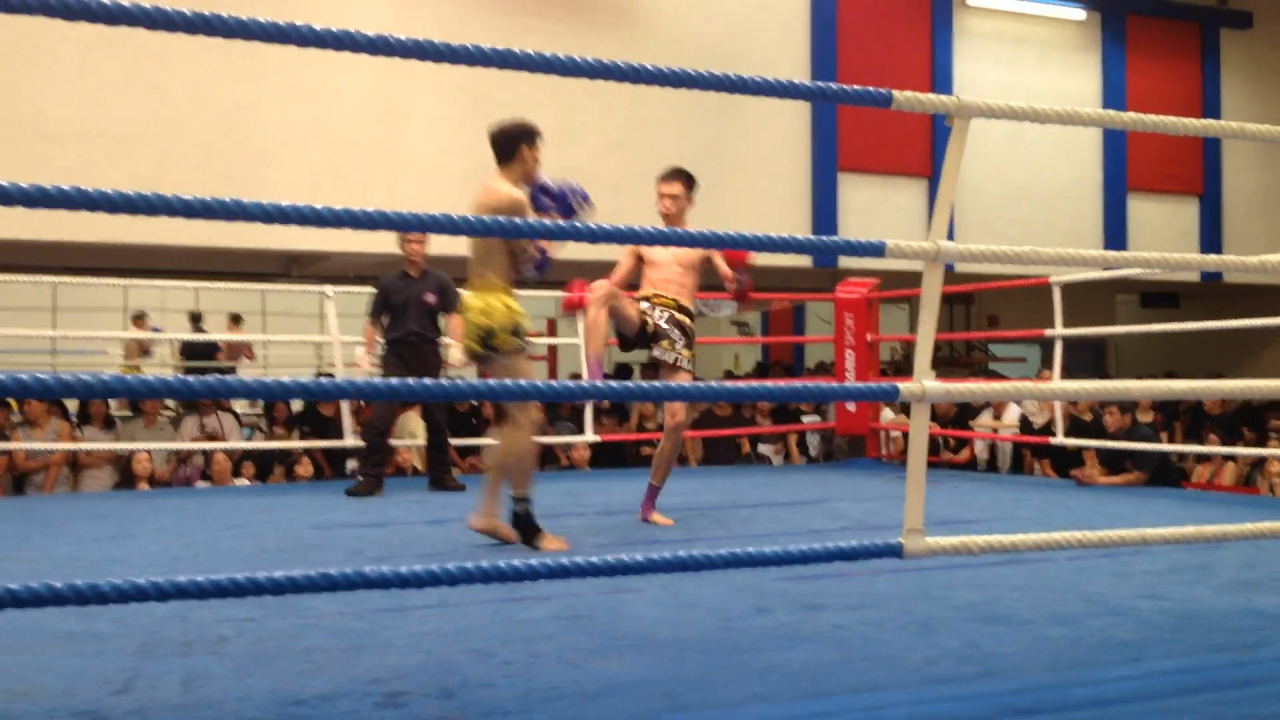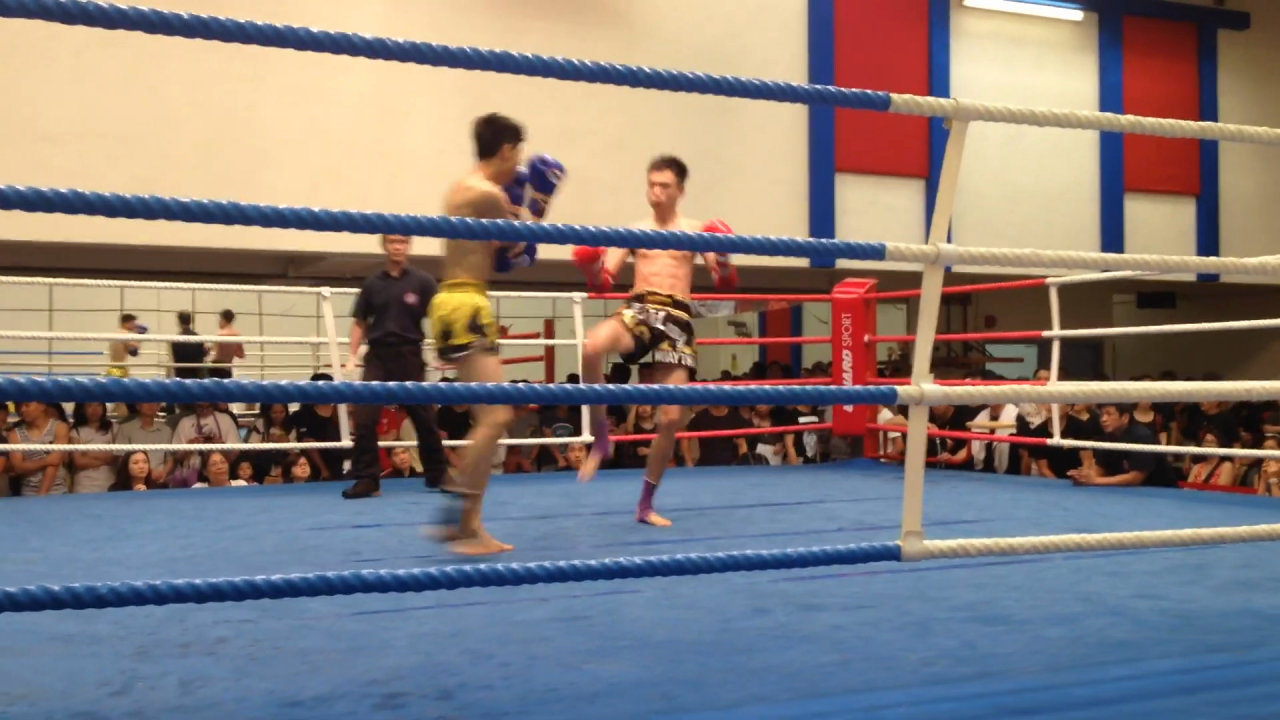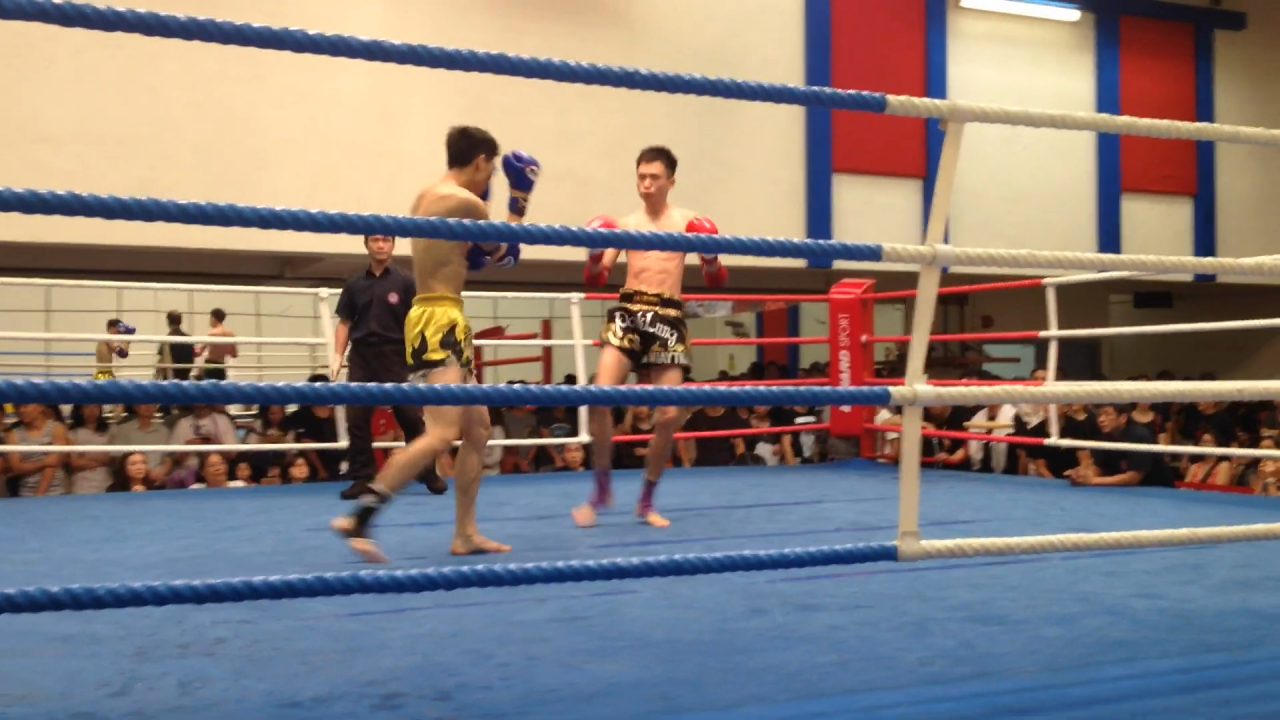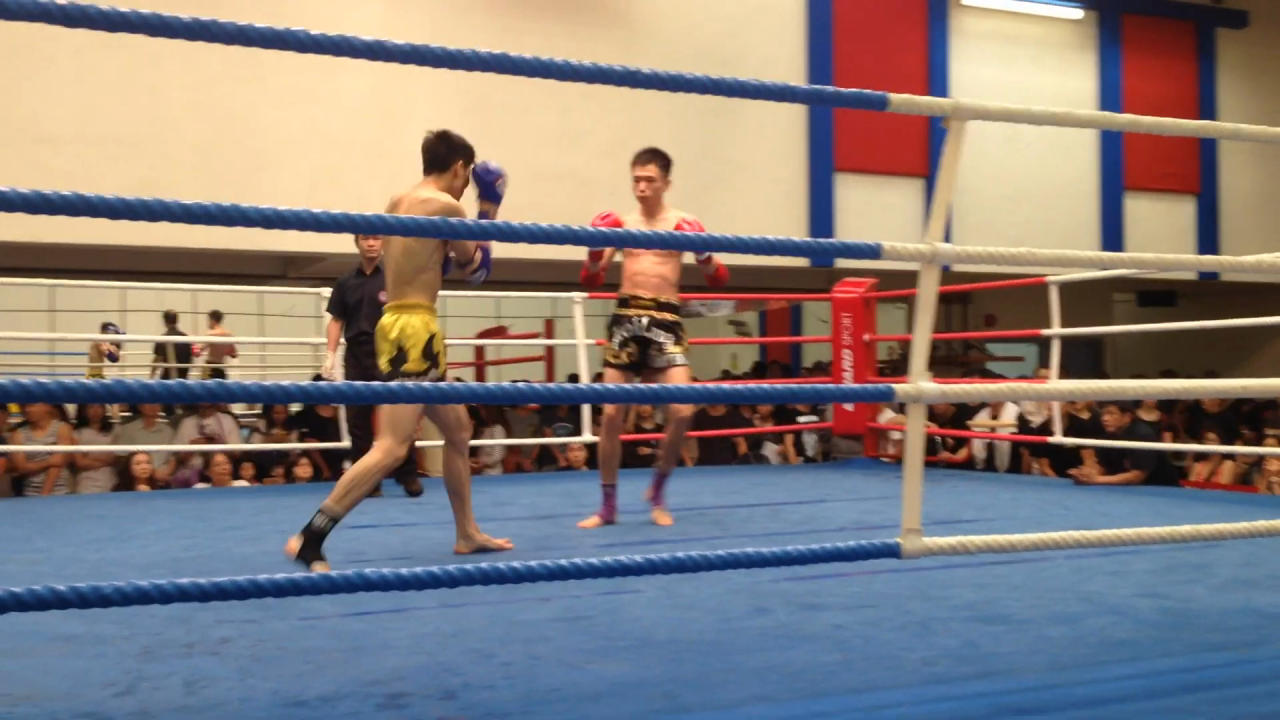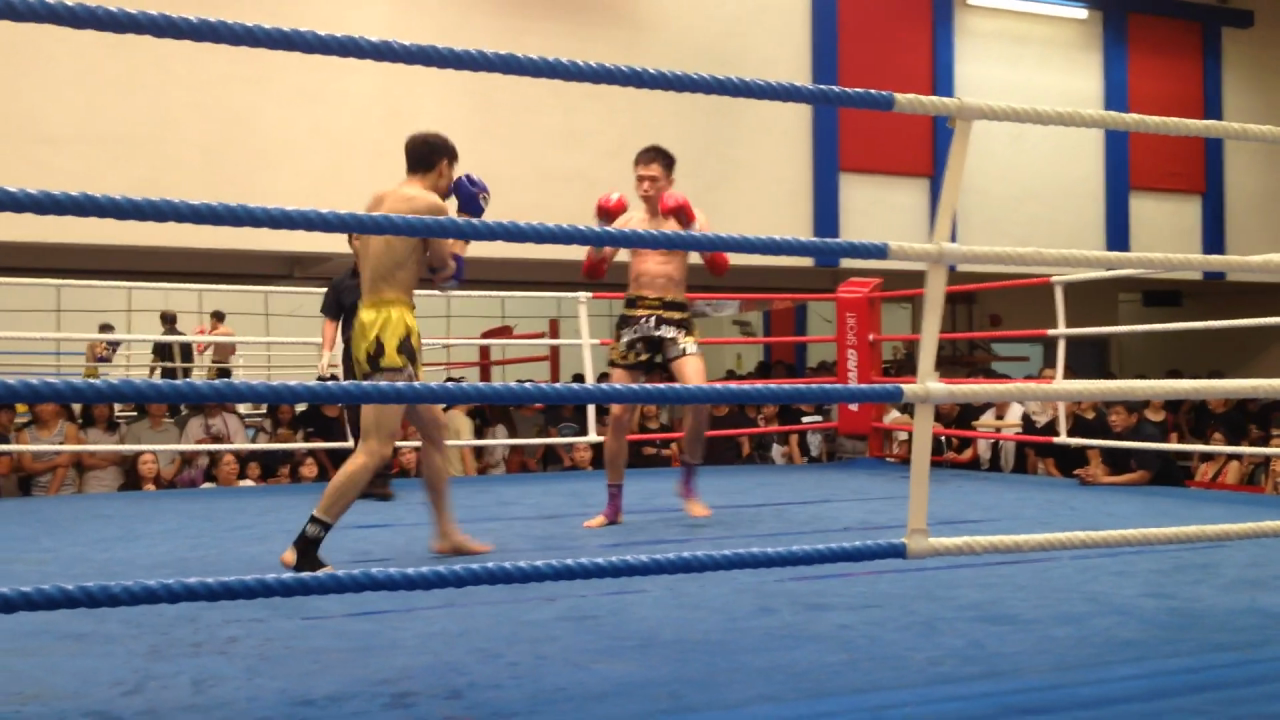
dt=0.1s
person 1, frame 1
left shoulder: (491, 193)
right shoulder: (514, 198)
right elbow: (529, 265)
left wrist: (542, 215)
right wrist: (557, 225)
left hip: (482, 308)
right hip: (495, 310)
left knee: (512, 418)
right knee: (523, 419)
left ankle: (489, 511)
right ankle: (525, 523)
person 1, frame 2
left shoulder: (460, 188)
right shoulder: (490, 194)
right elbow: (517, 255)
left wrist: (522, 201)
right wrist: (540, 198)
left hip: (468, 311)
right hip: (464, 311)
left knee: (490, 422)
right knee: (494, 420)
left ankle: (468, 523)
right ankle: (455, 518)
person 1, frame 3
left shoulder: (426, 197)
right shoulder: (468, 202)
right elbow: (504, 255)
right wrist: (520, 197)
left hip: (443, 322)
right hip: (438, 322)
left knee: (478, 429)
right knee: (442, 434)
left ankle: (466, 533)
right ankle: (358, 518)
person 1, frame 4
left shoulder: (398, 202)
right shoulder: (449, 206)
right elbow: (476, 268)
right wrist: (489, 207)
left hip: (404, 329)
right hip: (410, 332)
left knee: (458, 430)
right knee: (392, 448)
left ankle: (468, 533)
right ankle: (309, 538)
person 1, frame 5
left shoulder: (379, 200)
right shoulder: (433, 205)
right elbow: (446, 273)
right wrist: (469, 218)
left hip: (379, 322)
right hip: (388, 326)
left knee: (435, 428)
right knee: (375, 449)
left ankle: (448, 532)
right ankle: (304, 548)
person 2, frame 1
left shoulder: (704, 243)
right shoulder: (642, 241)
left elbow: (735, 287)
right elbow: (614, 282)
left wrist: (737, 277)
right wrist: (596, 290)
left hip: (679, 325)
right hip: (641, 317)
left knee: (676, 422)
right knee: (602, 294)
left ankle: (650, 504)
right ankle: (595, 376)
person 2, frame 2
left shoulder: (696, 230)
right shoulder: (634, 230)
left elbow: (727, 283)
right elbow: (603, 283)
left wrist: (722, 256)
right wrist: (592, 268)
left hip: (676, 320)
right hip: (639, 311)
left knee: (670, 418)
right knee: (592, 348)
left ankle: (646, 504)
right ankle: (600, 442)
person 2, frame 3
left shoulder: (688, 221)
right shoulder: (625, 224)
left elbow: (717, 280)
right elbow: (595, 279)
left wrist: (709, 254)
right wrist: (595, 256)
left hip: (668, 317)
right hip: (628, 312)
left knee: (668, 417)
right knee: (601, 399)
left ankle: (647, 502)
right ankle: (600, 492)
person 2, frame 4
left shoulder: (682, 222)
right shoulder: (622, 224)
left elbow: (718, 279)
right elbow: (590, 280)
left wrist: (701, 252)
right wrist: (596, 249)
left hip: (666, 321)
right hip: (626, 318)
left knee: (681, 412)
right knee: (611, 415)
left ankle: (657, 490)
right ankle: (608, 507)
person 2, frame 5
left shoulder: (688, 216)
right shoulder: (626, 221)
left elbow: (720, 268)
right elbow: (592, 272)
left wrist: (692, 229)
left hip: (675, 318)
right hip: (635, 317)
right knee: (618, 414)
left ankle: (689, 483)
right ankle: (613, 507)
person 3, frame 1
left shoulder: (439, 281)
right shoulder: (389, 284)
left elbow: (453, 315)
right elbow: (375, 322)
left wrist: (456, 346)
right wrist: (366, 354)
left hip: (427, 354)
right hip: (396, 354)
left knee: (436, 418)
right knee: (380, 417)
left ankle: (441, 475)
right ankle: (371, 477)
person 3, frame 2
left shoulder: (422, 282)
right shoulder: (372, 284)
right elbow: (360, 323)
right wrist: (352, 355)
left hip: (409, 356)
right hip: (378, 357)
left knee: (425, 419)
right knee: (365, 419)
left ankle: (436, 474)
right ankle: (366, 478)
person 3, frame 3
left shoulder: (405, 281)
right shoulder: (355, 285)
right elbow: (344, 322)
right wrist: (337, 356)
left hip: (393, 355)
right hip: (362, 357)
left knee: (409, 415)
right knee: (357, 420)
left ankle: (428, 471)
right ankle: (362, 478)
person 3, frame 4
right shoulder: (345, 283)
right elbow: (336, 320)
right wrist: (330, 354)
right hip: (355, 356)
right knee: (357, 420)
left ankle: (406, 472)
person 3, frame 5
right shoulder: (340, 283)
right elbow: (331, 320)
right wrist: (326, 354)
right hip: (354, 356)
right knee: (357, 420)
left ankle: (380, 477)
right ankle: (367, 478)
